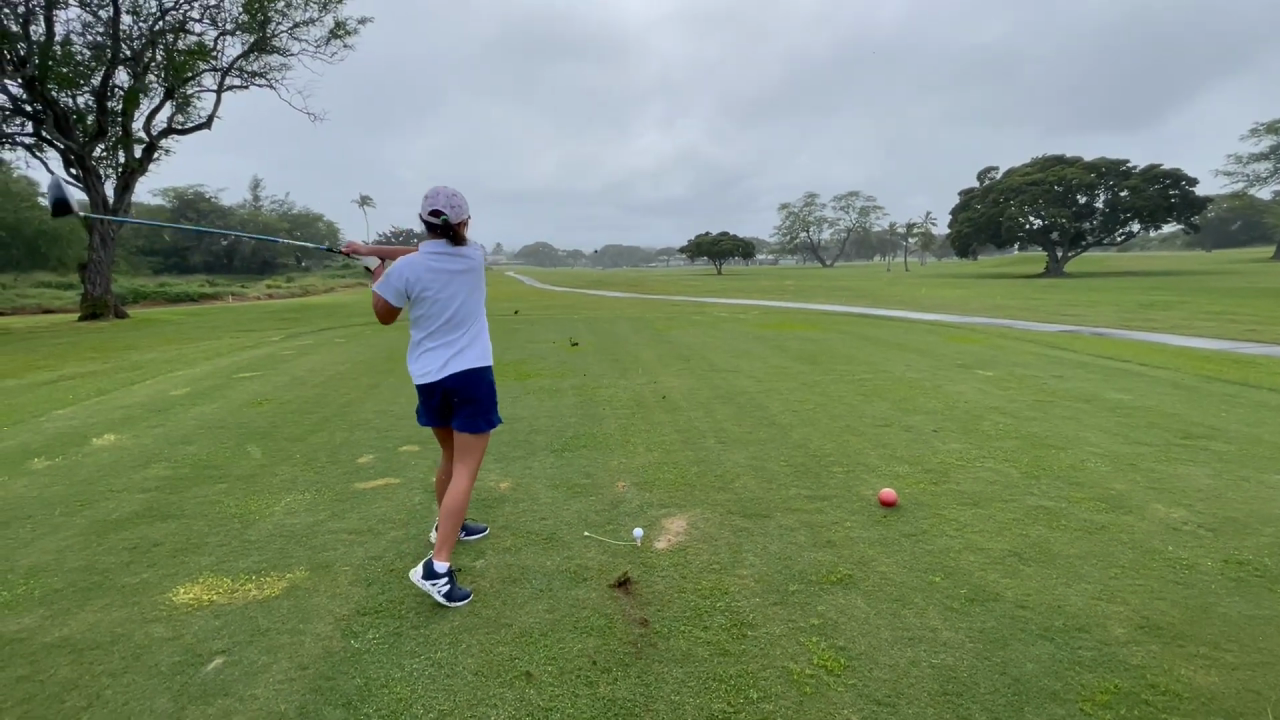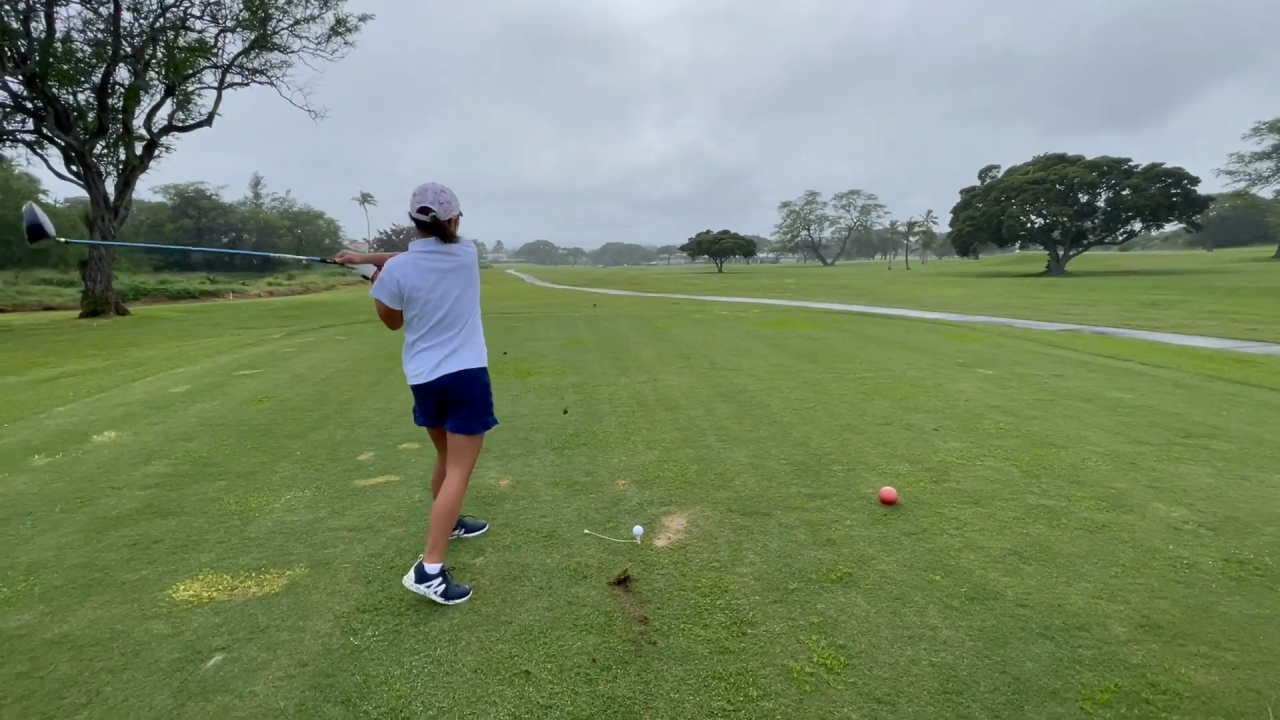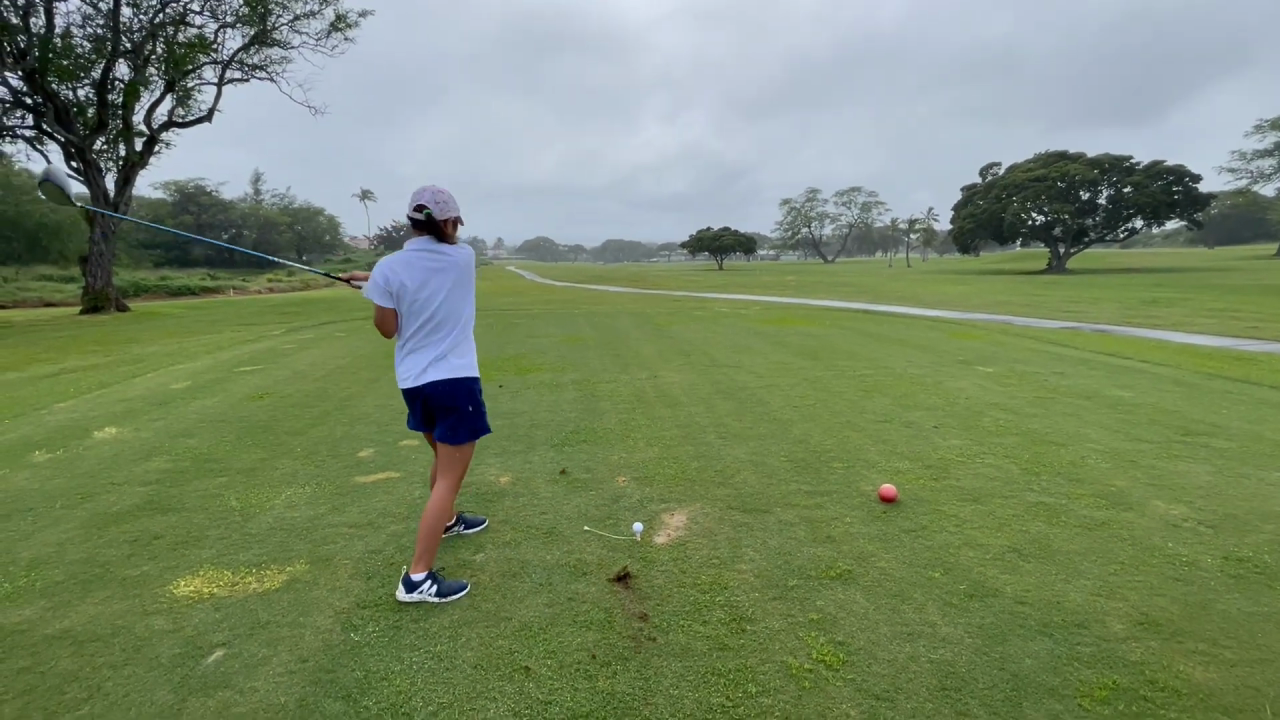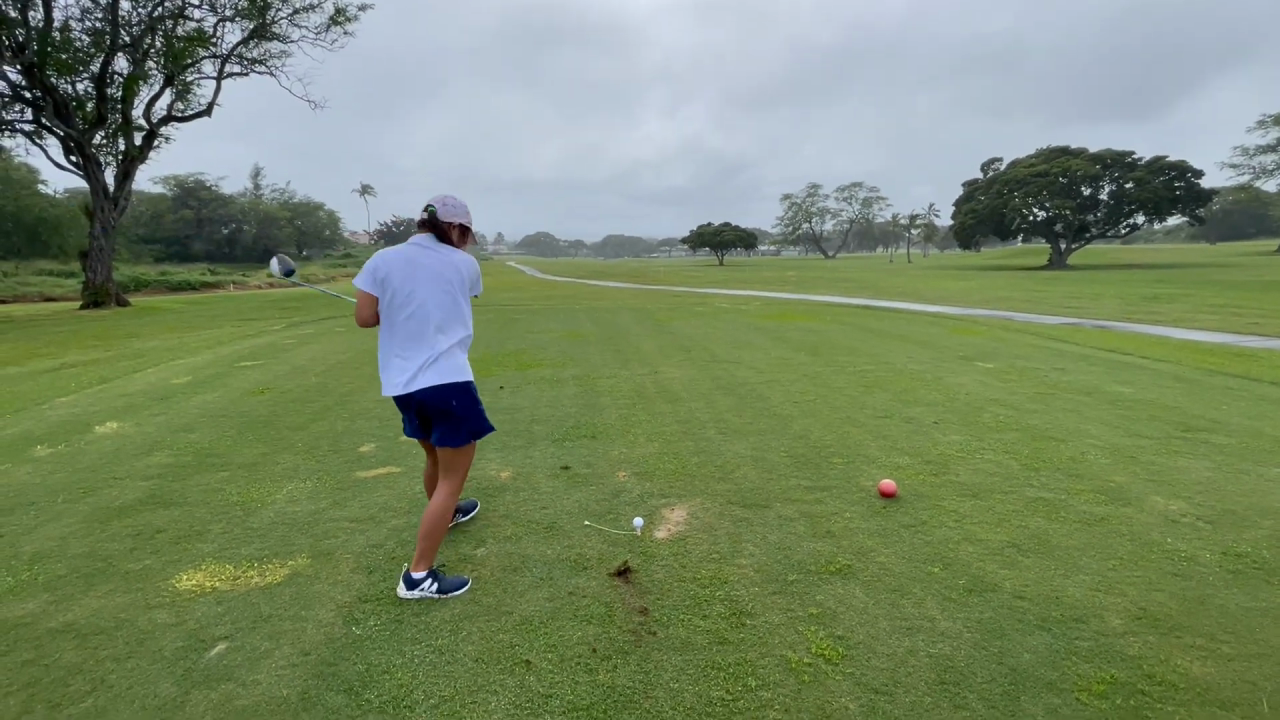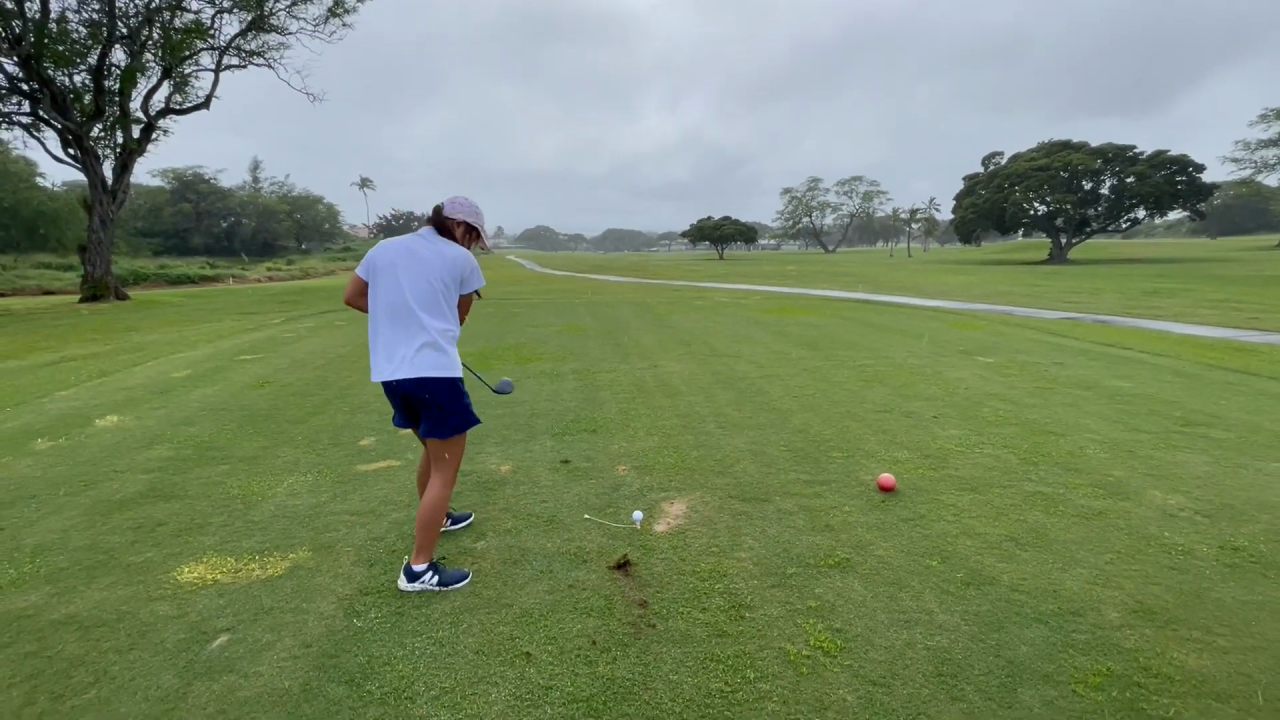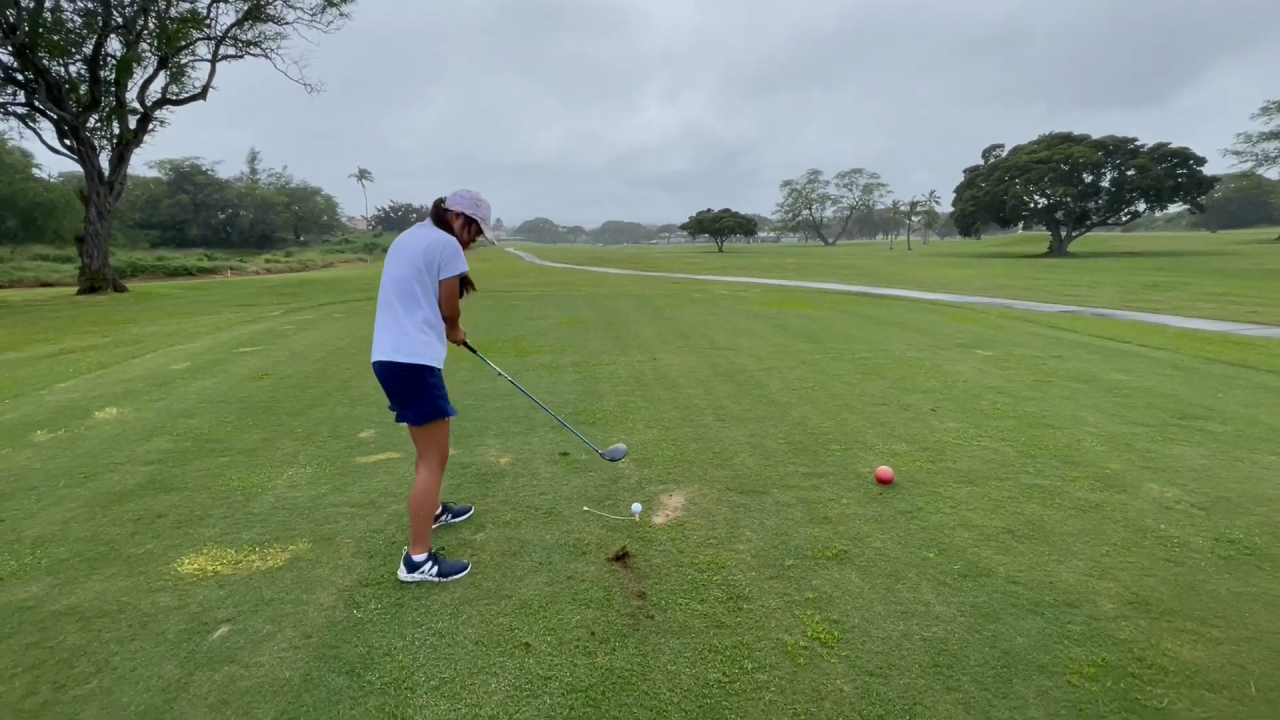
dt=0.2s
person 1, frame 1
left shoulder: (404, 270)
right shoulder: (474, 256)
left elbow: (384, 316)
left wrist: (380, 270)
right wrist: (374, 249)
left hip: (429, 379)
right hip: (472, 374)
left knee: (451, 454)
right knee: (466, 470)
left ankle: (447, 525)
right ankle: (436, 567)
person 1, frame 2
left shoulder: (395, 271)
right shoulder: (467, 254)
left elbow: (392, 322)
right wrist: (370, 257)
left hip: (423, 379)
right hip: (467, 375)
left knee: (447, 455)
right knee: (459, 471)
left ankle: (447, 522)
right ankle: (428, 568)
person 1, frame 3
left shoulder: (387, 268)
right shoulder: (464, 257)
left elbow: (388, 330)
left hip: (414, 383)
right hip: (457, 381)
left knee: (444, 458)
right knee: (449, 479)
left ankle: (446, 520)
right ankle: (417, 577)
person 1, frame 4
left shoulder: (382, 260)
right shoulder: (467, 265)
left elbow: (365, 317)
left hip: (402, 386)
right hip: (450, 383)
left knee: (438, 457)
right knee: (452, 477)
left ankle: (446, 512)
right ankle: (418, 575)
person 1, frame 5
left shoulder: (384, 249)
right shoulder: (461, 260)
left elbow: (353, 297)
right elbow: (459, 318)
left hip: (392, 375)
right hip: (435, 374)
left knee: (434, 449)
right knee: (445, 469)
left ankle: (436, 515)
right ankle: (418, 568)
person 1, frame 6
left shoulder: (405, 239)
right shoulder: (446, 244)
right elbow: (449, 308)
right wrist: (453, 329)
left hip: (389, 357)
right hip: (415, 362)
left knee: (431, 441)
right knee: (433, 458)
left ankle: (432, 509)
right ankle: (418, 558)
